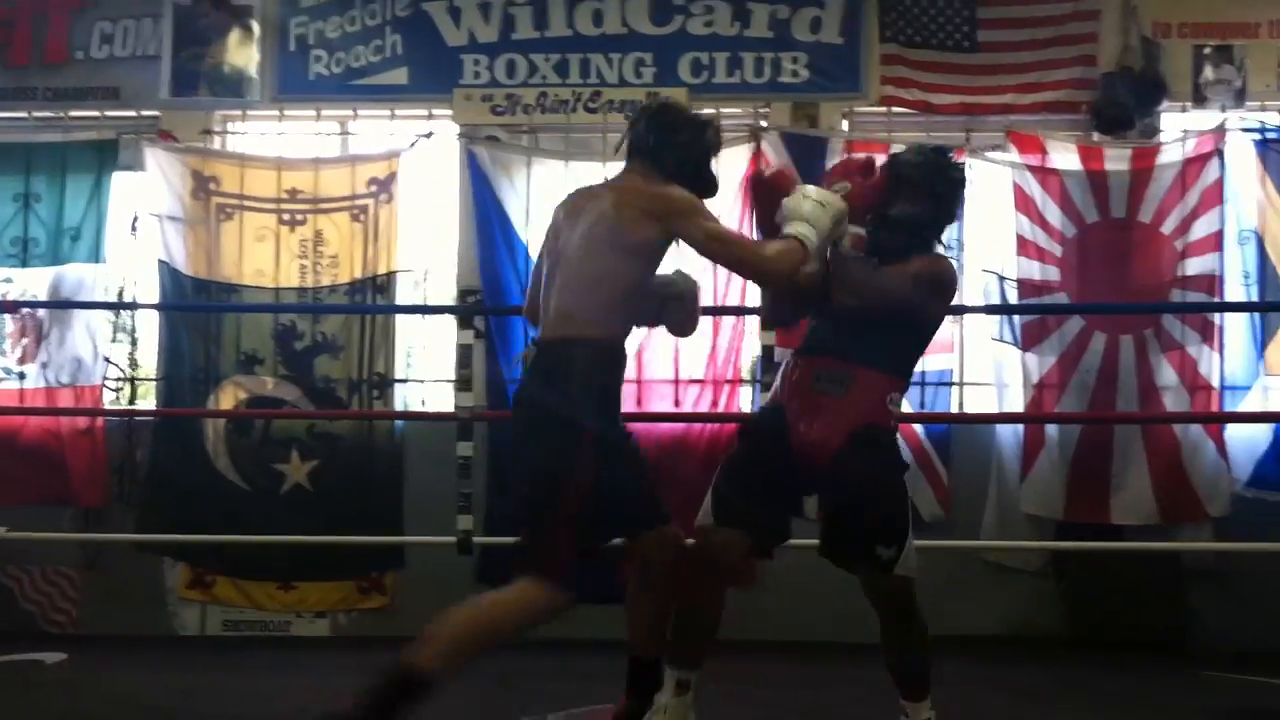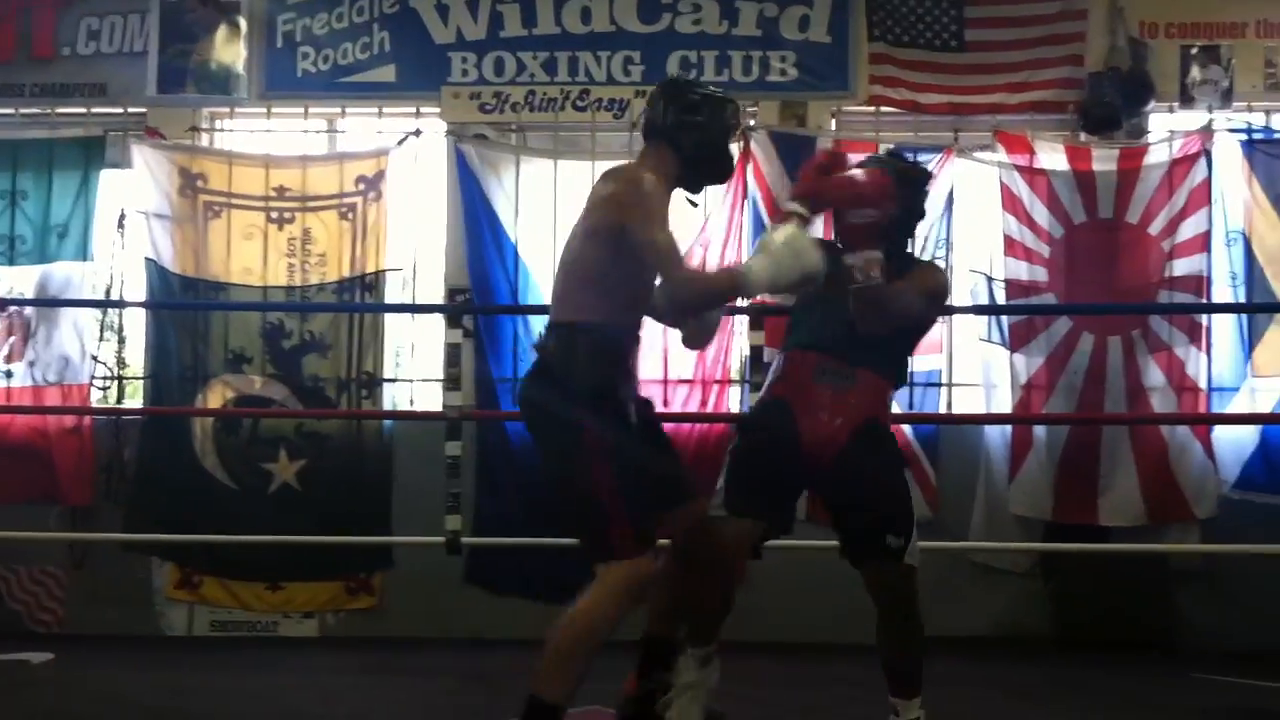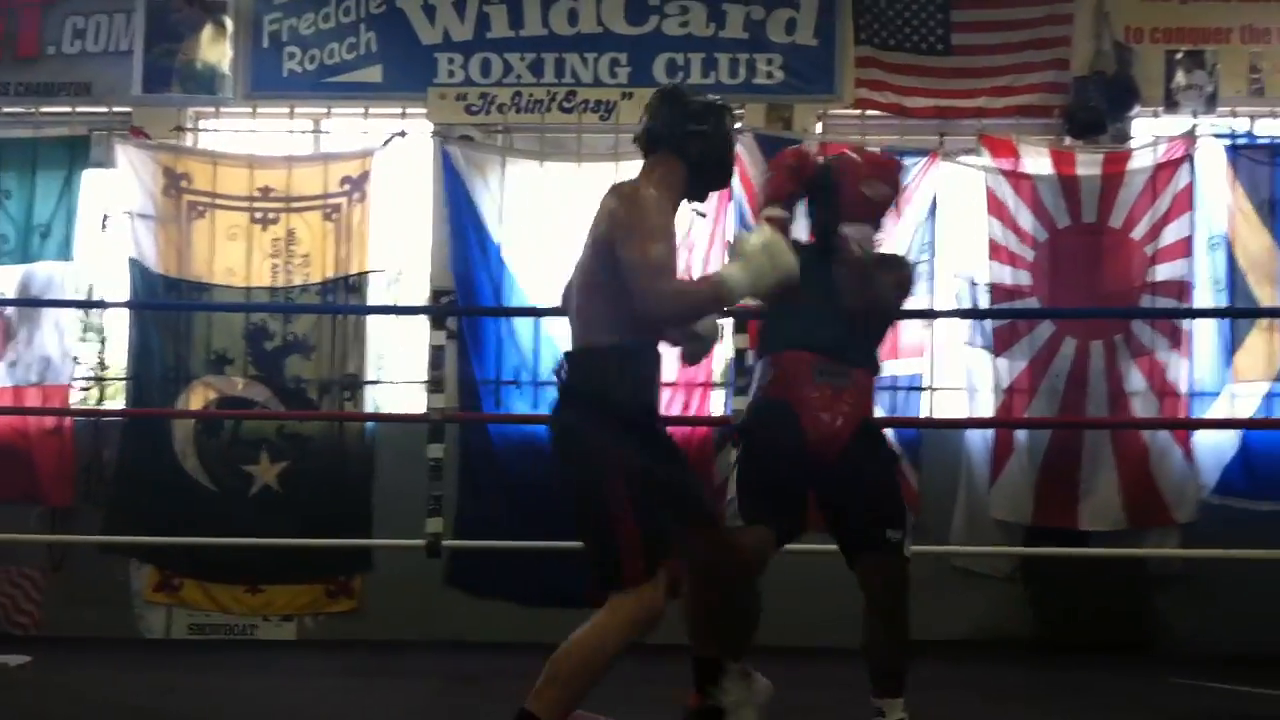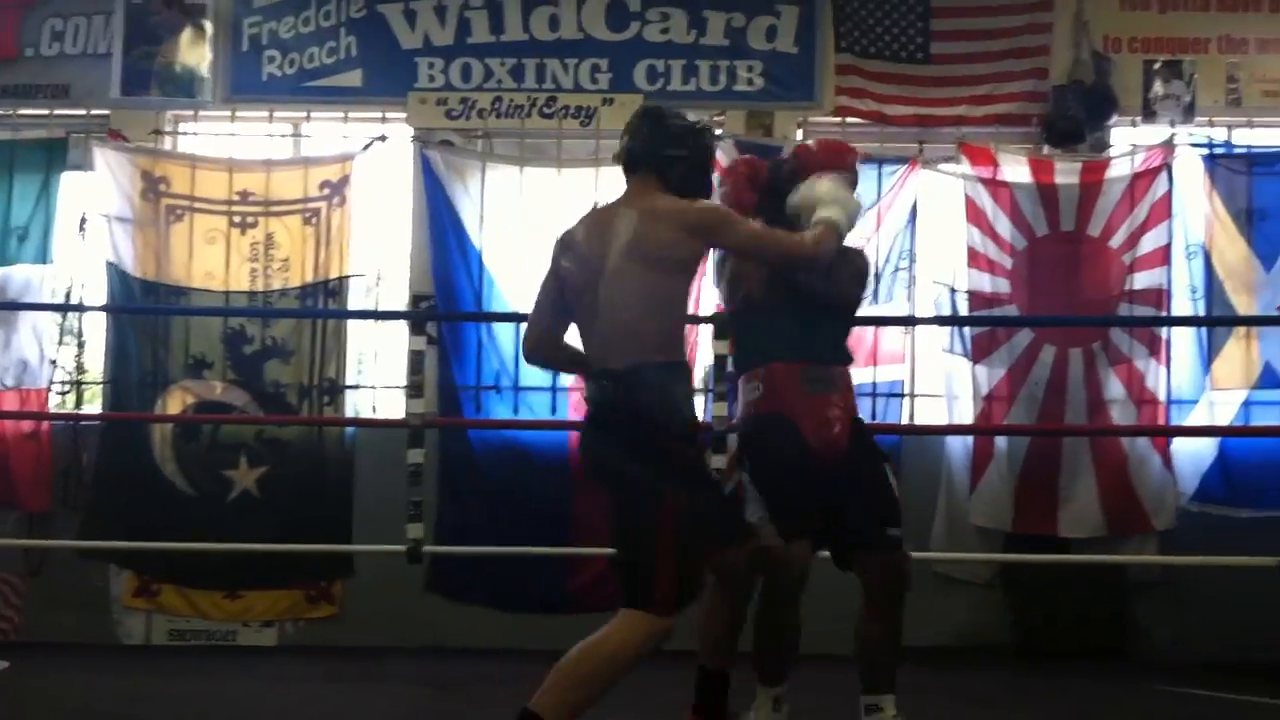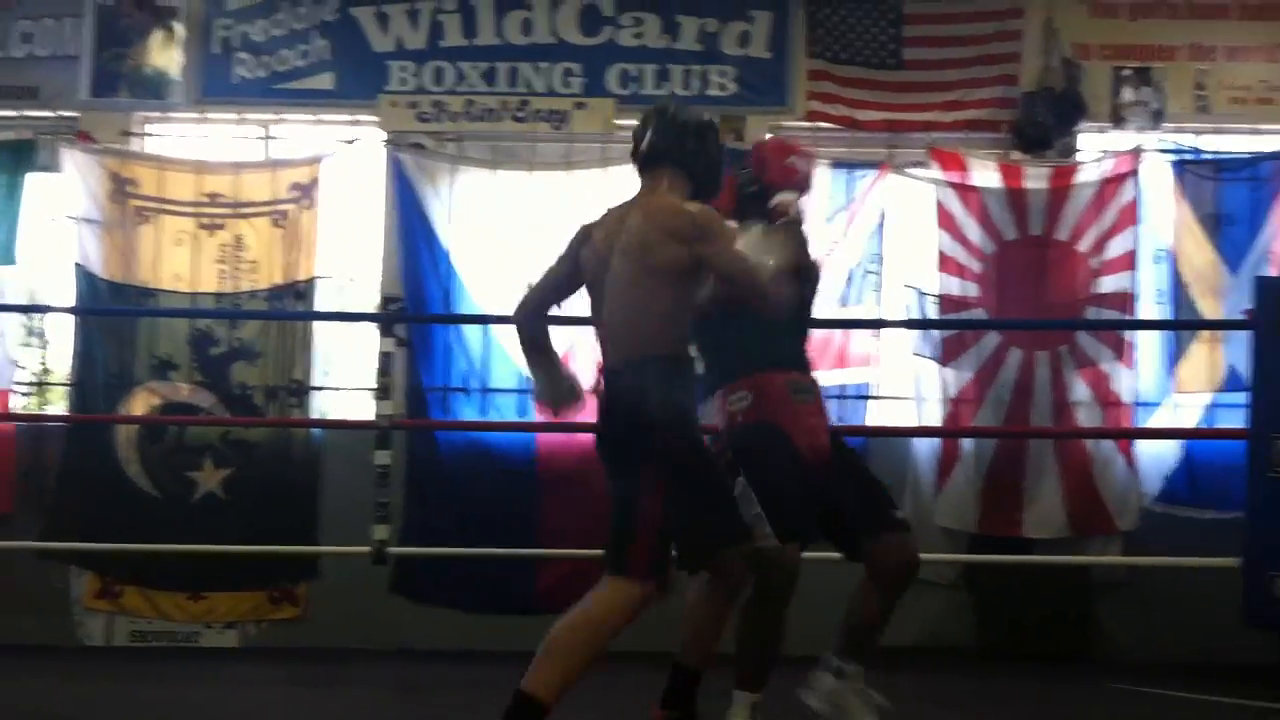
dt=0.1s
person 1, frame 1
left shoulder: (576, 206)
right shoulder: (668, 201)
left elbow: (538, 306)
right elbow: (773, 269)
right wrist: (805, 227)
left hip: (559, 395)
right hip: (559, 405)
left knee: (660, 544)
right knee: (549, 589)
person 1, frame 2
left shoulder: (630, 188)
right shoulder: (635, 187)
right elbow: (677, 289)
left wrist: (696, 309)
right wrist: (762, 270)
left hip: (599, 383)
right hip: (571, 392)
left knee: (690, 523)
right knee: (630, 569)
person 1, frame 3
left shoulder: (635, 203)
right shoulder: (643, 200)
right elbow: (662, 300)
left wrist: (690, 323)
right wrist: (742, 276)
left hip: (615, 410)
right hip: (600, 414)
left knee: (710, 546)
right knee: (641, 598)
person 1, frame 4
left shoulder: (577, 237)
right shoulder: (690, 217)
left elbow: (538, 347)
right elbow: (807, 253)
right wrist: (831, 211)
left hip: (615, 421)
right hip: (654, 424)
right knee: (649, 614)
person 1, frame 5
left shoulder: (598, 231)
right shoulder: (689, 220)
left elbow: (529, 311)
right elbow: (767, 299)
left wrist: (551, 375)
left hip: (633, 409)
right hip: (657, 414)
left knee: (731, 558)
right knee: (629, 586)
person 2, frame 1
left shoulder: (933, 272)
right shoulder: (841, 249)
left elbow: (854, 295)
right elbow: (784, 303)
left wrist: (850, 222)
left hip: (861, 436)
right hip: (786, 422)
left knee: (892, 588)
right knee: (712, 552)
person 2, frame 2
left shoulder: (925, 280)
right shoulder: (823, 258)
left elbow: (874, 320)
left wrist: (863, 249)
left hip: (860, 433)
right hip: (784, 415)
left knee: (895, 582)
right knee: (721, 543)
right ankle: (695, 672)
person 2, frame 3
left shoulder: (891, 270)
right shoulder: (787, 254)
left elbow: (865, 297)
left wrist: (862, 221)
right wrist: (776, 205)
left hip: (851, 429)
right hip: (778, 419)
left knee: (887, 576)
right knee: (746, 552)
person 2, frame 4
left shoulder: (848, 262)
right shoulder: (746, 261)
left elbow: (833, 285)
right elbow: (740, 296)
right wrist: (744, 215)
left hip: (840, 432)
right hip: (774, 428)
left knee: (888, 572)
right knee: (786, 565)
person 2, frame 5
left shoulder: (794, 272)
left elbow: (799, 274)
left wrist: (788, 200)
right wrist: (732, 218)
left hip: (816, 437)
right hip: (756, 435)
left knee: (896, 557)
right knee: (780, 569)
